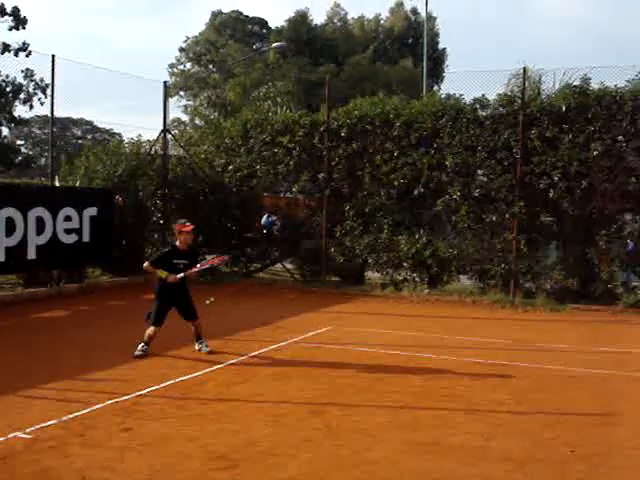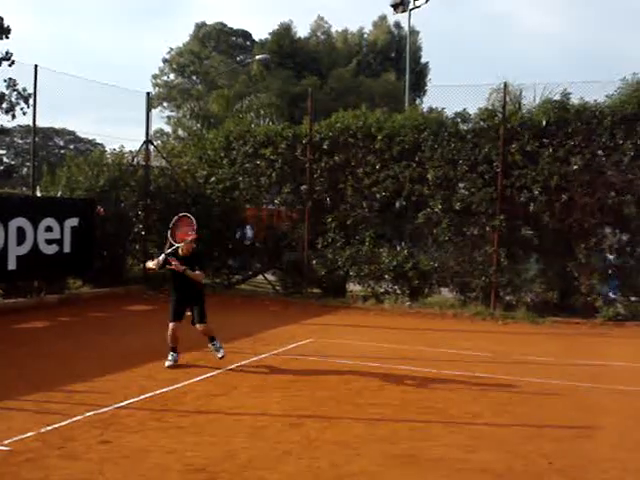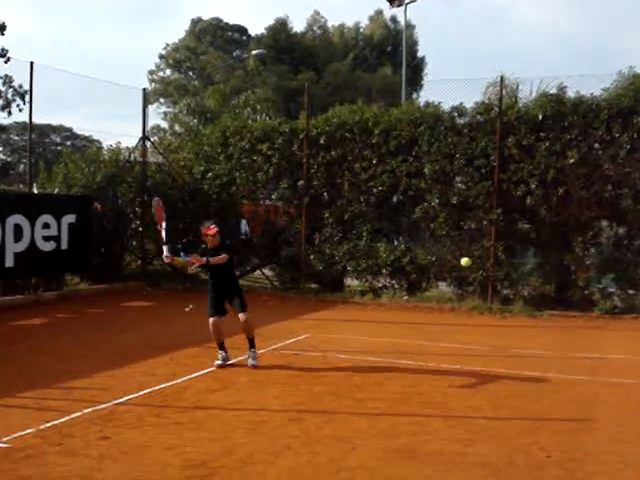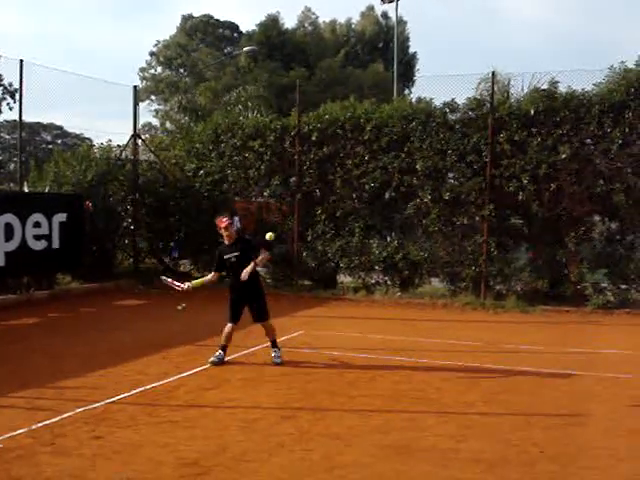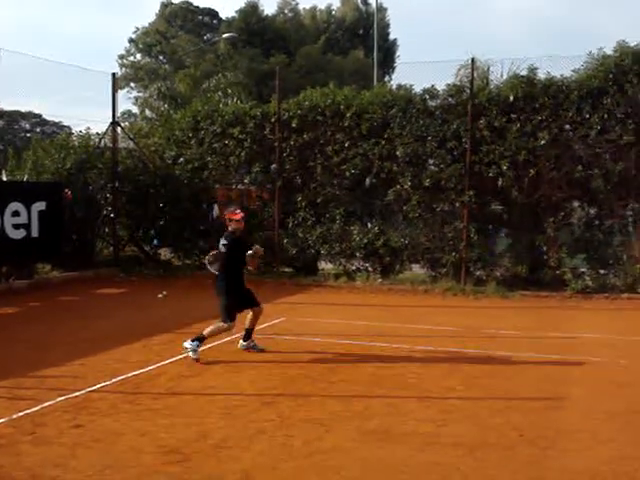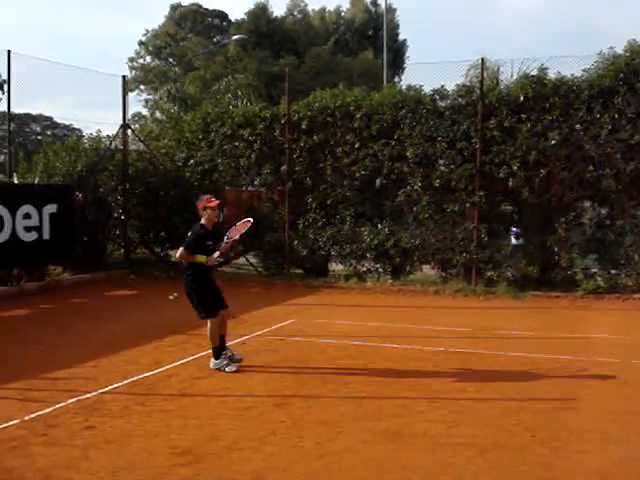
dt=0.4s
person 1, frame 1
left shoulder: (193, 251)
right shoulder: (168, 252)
right elbow: (146, 266)
right wrist: (166, 276)
left hip: (181, 291)
right hip: (165, 292)
left knee: (196, 322)
right knee: (156, 327)
left ankle: (200, 341)
right ankle: (144, 345)
person 1, frame 2
left shoulder: (196, 256)
right shoulder: (170, 256)
left elbow: (200, 278)
right elbow: (149, 264)
left wrist: (183, 268)
right wrist: (155, 263)
left hip: (195, 295)
right hip: (178, 296)
left knee: (202, 327)
right knee: (173, 327)
left ankle: (213, 341)
right ankle: (173, 354)
person 1, frame 3
left shoulder: (225, 247)
right shoulder: (203, 250)
left elbow: (223, 259)
left wrist: (205, 260)
left hip: (232, 287)
right hip: (215, 290)
left knee: (244, 318)
right knee: (213, 322)
left ankle: (252, 351)
right ankle: (223, 353)
person 1, frame 4
left shoulder: (245, 241)
right shoulder: (221, 252)
left elbow: (266, 254)
right elbow: (215, 276)
left wrist: (251, 266)
right wrist: (193, 284)
left hip: (254, 288)
right hip: (236, 291)
left knee: (265, 322)
right knee: (232, 325)
left ankle: (275, 349)
right ankle: (222, 352)
person 1, frame 5
left shoulder: (228, 238)
right shoulder: (237, 238)
left elbow: (214, 257)
right elbow: (258, 251)
right wrist: (253, 255)
left hip: (236, 284)
right hip: (227, 287)
left knee: (257, 309)
right knee: (227, 324)
left ankle: (247, 341)
right ankle: (193, 343)
person 1, frame 6
left shoulder: (216, 230)
right shoulder: (197, 233)
right elbow: (180, 255)
left wrist: (219, 255)
right wrist: (206, 260)
left hip: (207, 280)
right hip: (194, 282)
left knee: (224, 313)
right knee: (212, 319)
left ankle: (224, 350)
right ankle: (217, 358)
